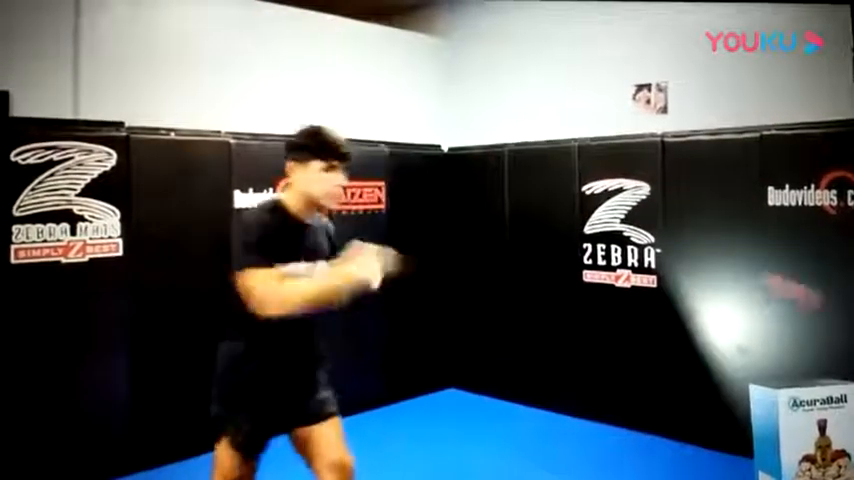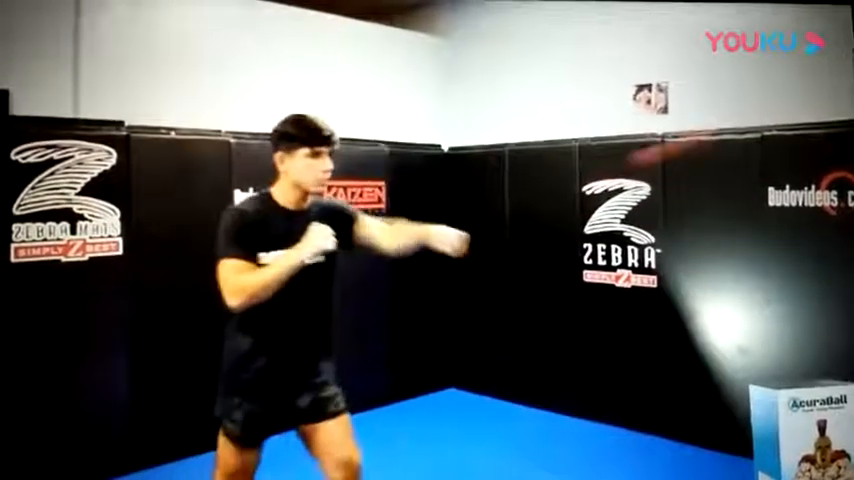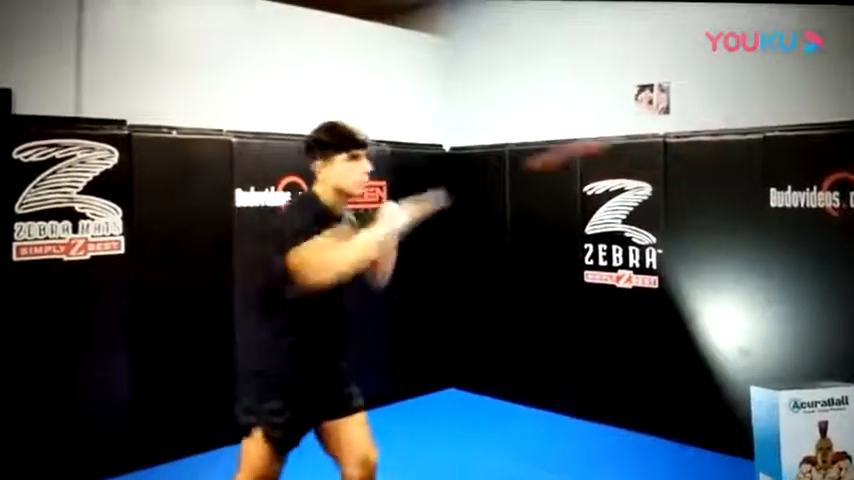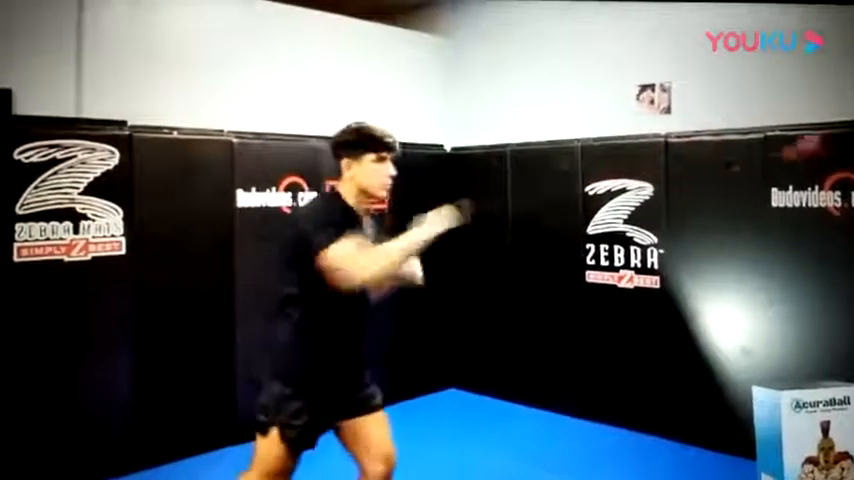
dt=0.3s
person 1, frame 1
left shoulder: (321, 230)
right shoulder: (256, 226)
right elbow: (273, 302)
left wrist: (362, 276)
right wrist: (346, 272)
left hip: (303, 373)
right hip: (248, 377)
person 1, frame 2
left shoulder: (329, 214)
right shoulder: (243, 218)
left elbow: (387, 237)
right elbow: (236, 294)
left wrist: (429, 233)
right wrist: (302, 251)
left hip: (312, 369)
right hip: (252, 372)
person 1, frame 3
left shoulder: (346, 220)
right shoulder: (299, 216)
left elbow: (376, 280)
right elbow: (324, 270)
left wrist: (390, 235)
right wrist: (387, 226)
left hip: (328, 368)
right hip: (281, 370)
person 1, frame 4
left shoulder: (360, 220)
right shoulder: (319, 215)
right elbow: (358, 271)
left wrist: (400, 273)
right wrist: (421, 233)
left hip: (348, 366)
right hip: (300, 368)
